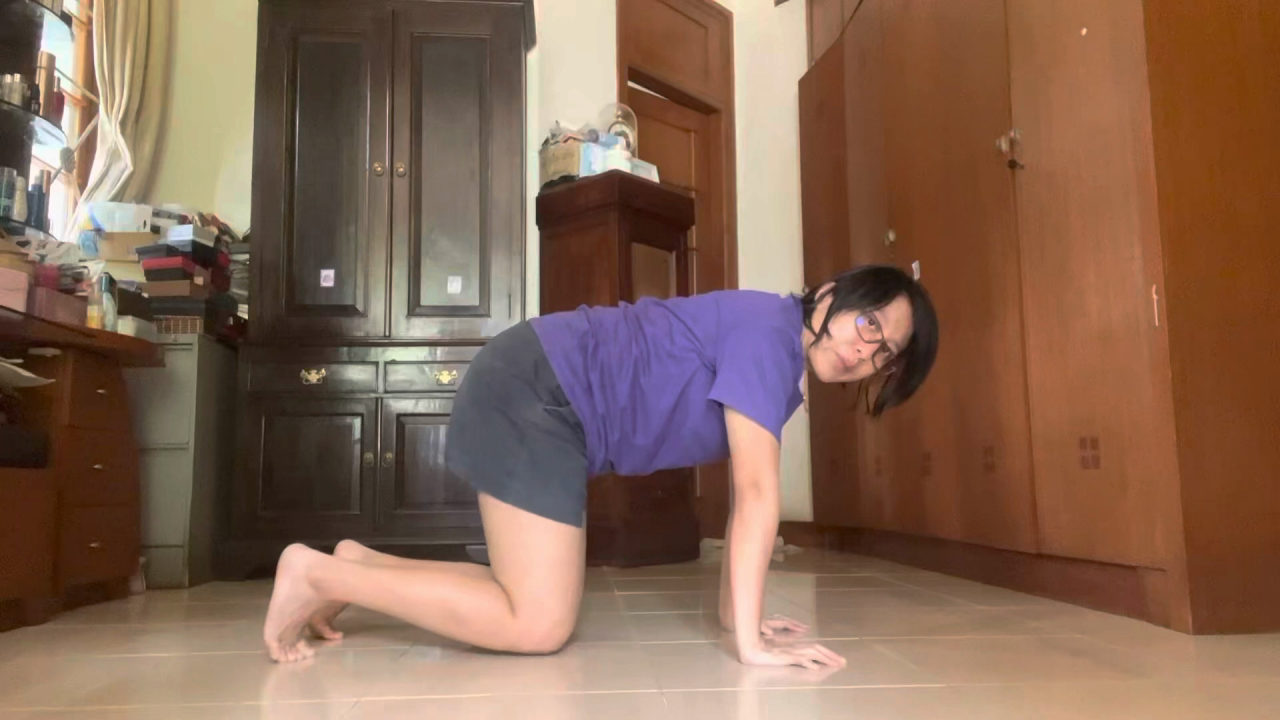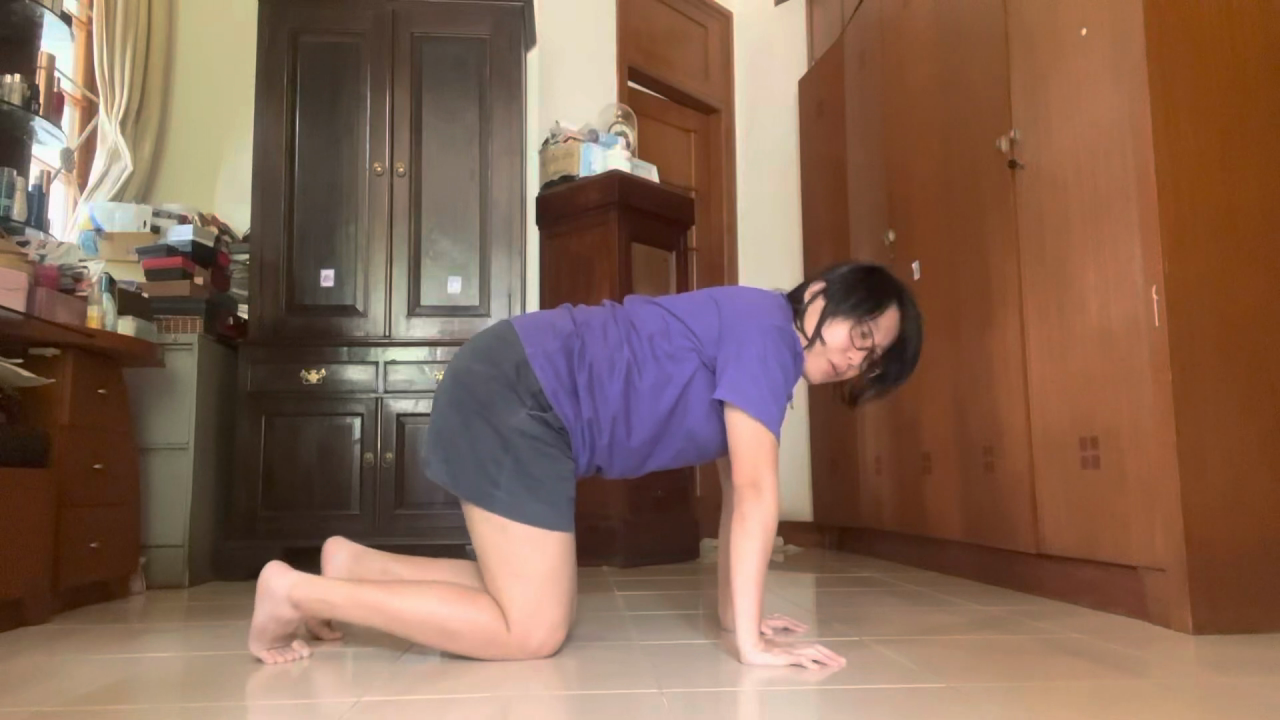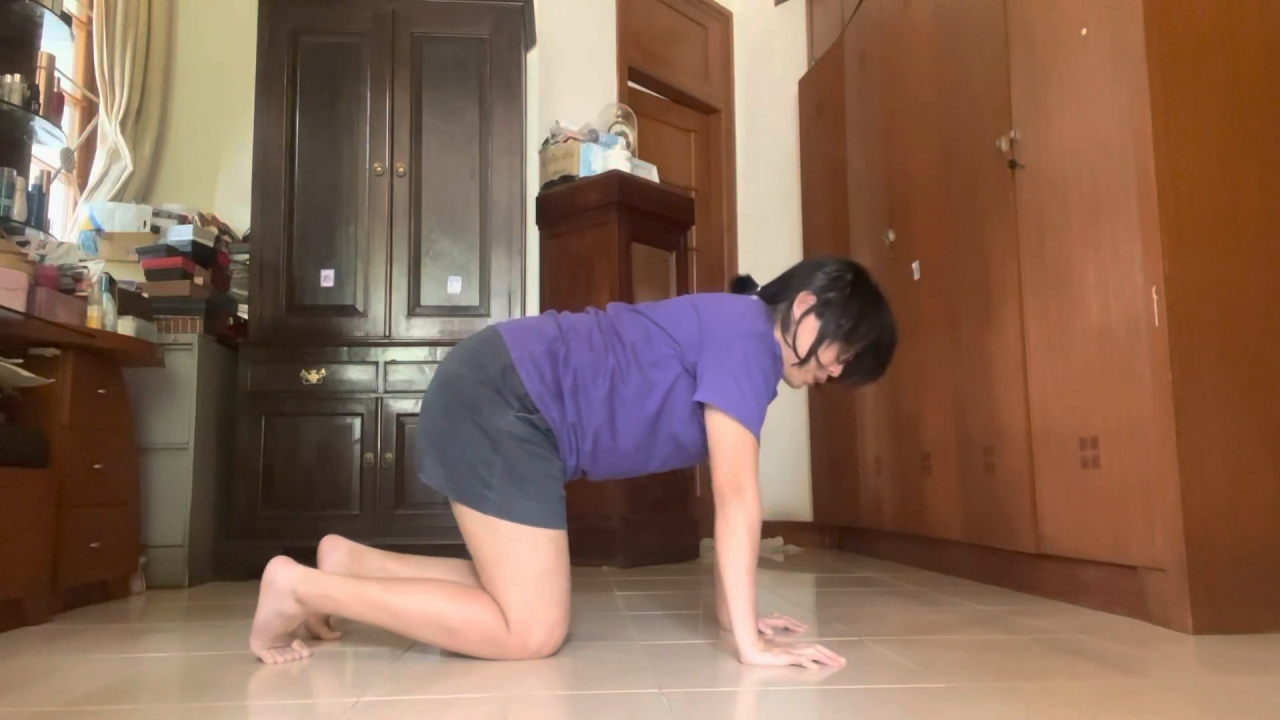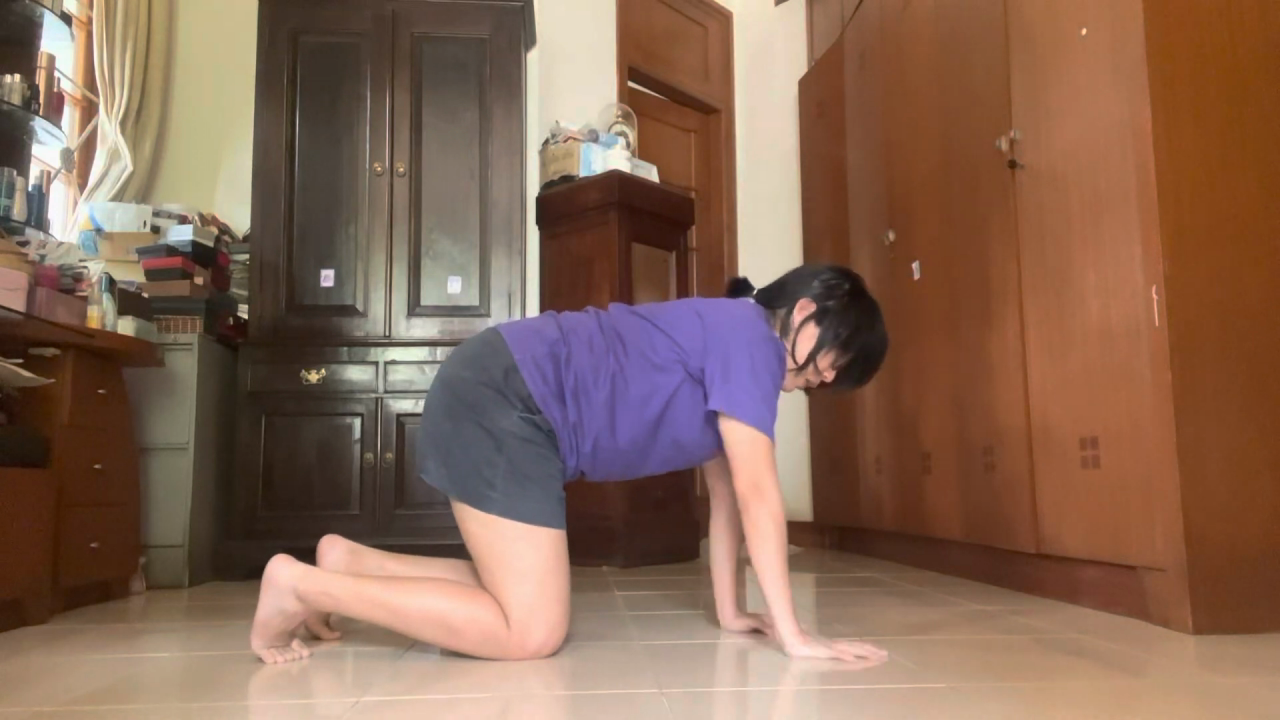
dt=0.5s
person 1, frame 1
left shoulder: (784, 378)
right shoulder: (770, 333)
left elbow: (746, 495)
right elbow: (756, 495)
left wrist: (734, 610)
right wrist: (750, 640)
left hip: (540, 399)
right hip: (530, 389)
left knee: (539, 593)
right knee: (538, 627)
left ankle: (362, 566)
right ankle: (320, 574)
person 1, frame 2
left shoulder: (757, 351)
right shoulder: (767, 332)
left elbow: (737, 493)
right elbow: (756, 493)
left wrist: (732, 612)
right wrist: (750, 641)
left hip: (514, 391)
right hip: (515, 394)
left knee: (532, 593)
right knee: (532, 632)
left ankle: (354, 563)
right ankle: (297, 590)
person 1, frame 3
left shoulder: (736, 346)
right shoulder: (748, 335)
left elbow: (730, 494)
right elbow: (737, 494)
left wrist: (732, 612)
right wrist: (749, 642)
left hip: (496, 395)
right hip: (500, 399)
left knee: (519, 588)
right knee: (532, 632)
left ankle: (350, 562)
right ankle: (304, 587)
person 1, frame 4
left shoulder: (727, 349)
right shoulder: (752, 341)
left elbow: (725, 493)
right elbow: (760, 496)
left wrist: (729, 611)
right wrist: (792, 634)
left hip: (495, 394)
right hip: (502, 399)
left knee: (517, 588)
right knee: (533, 632)
left ankle: (350, 560)
right ankle: (303, 584)
